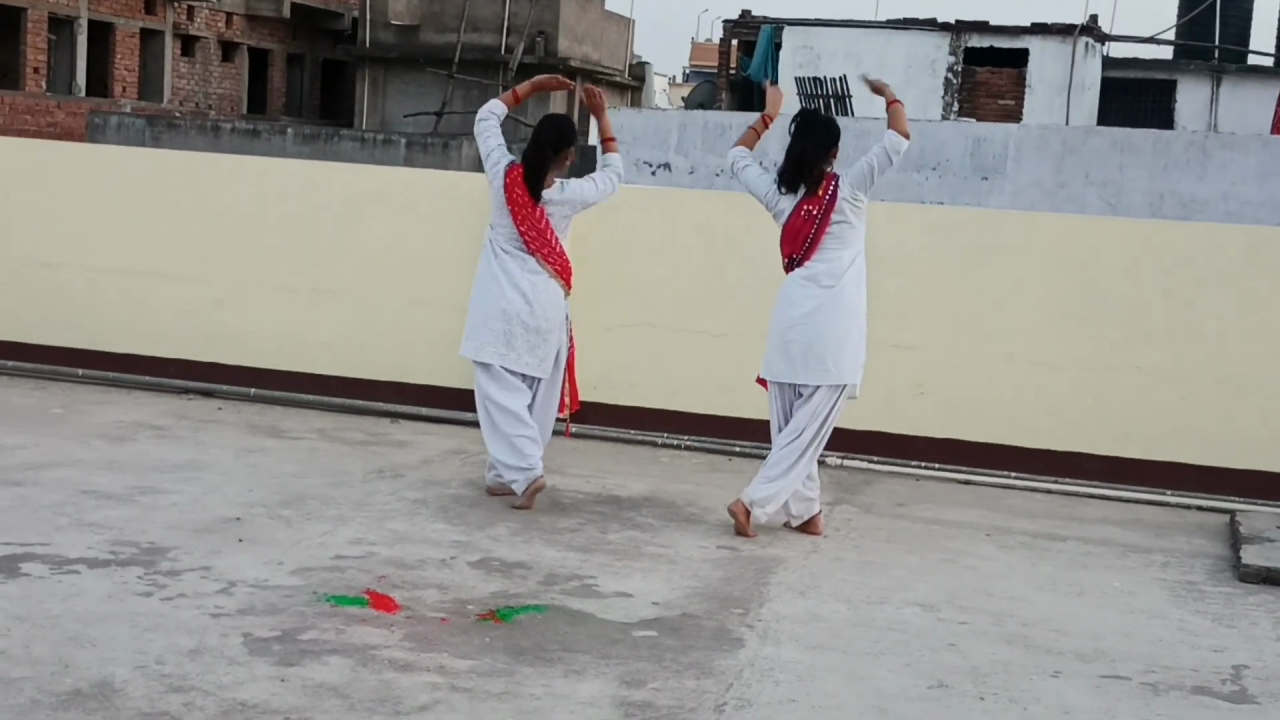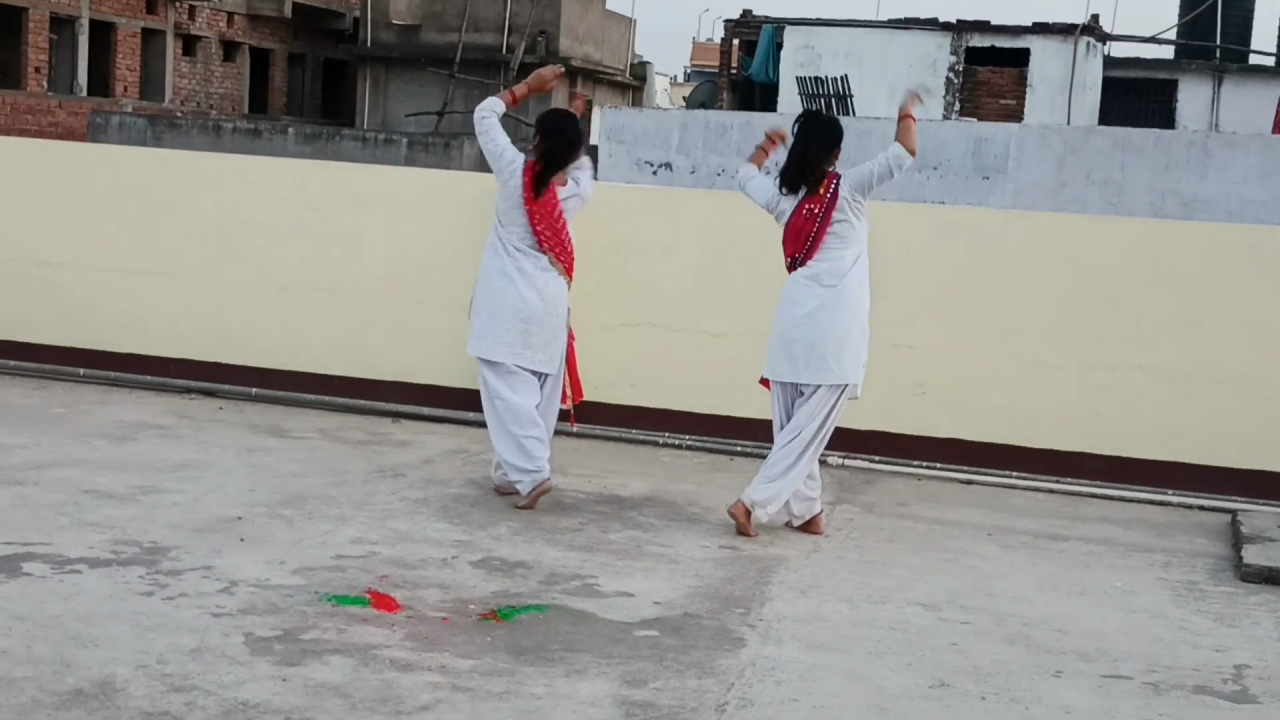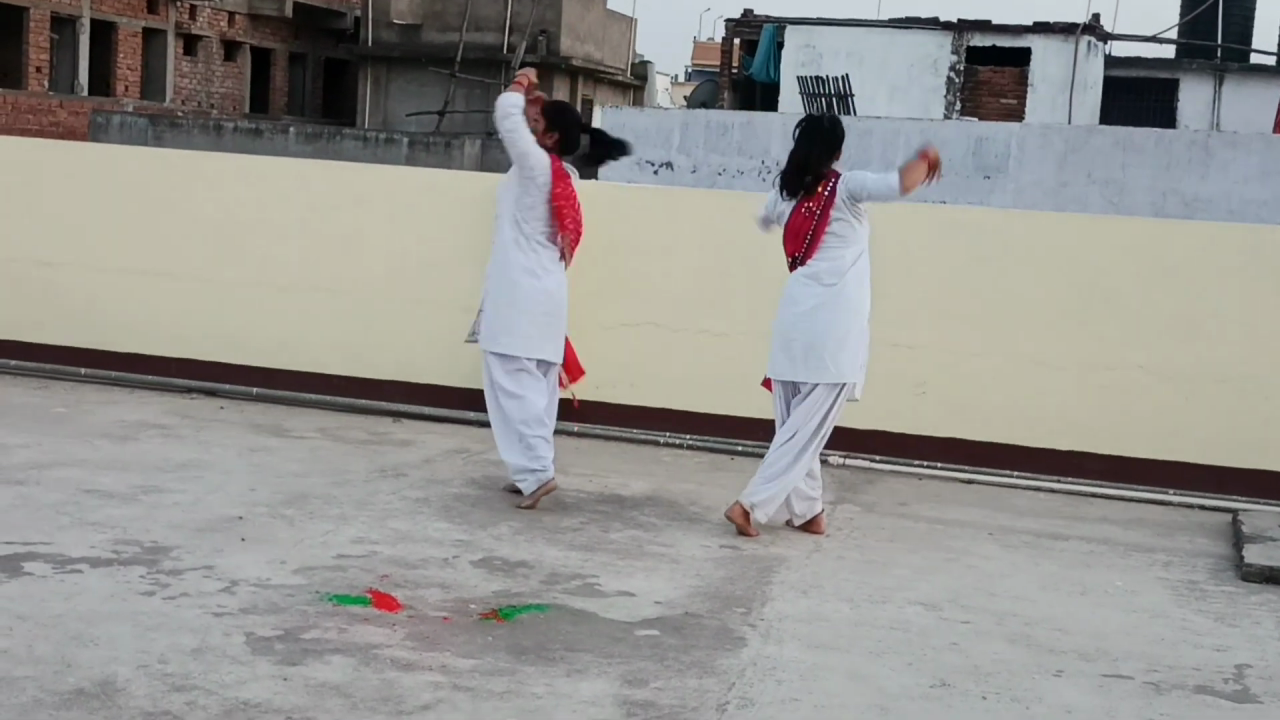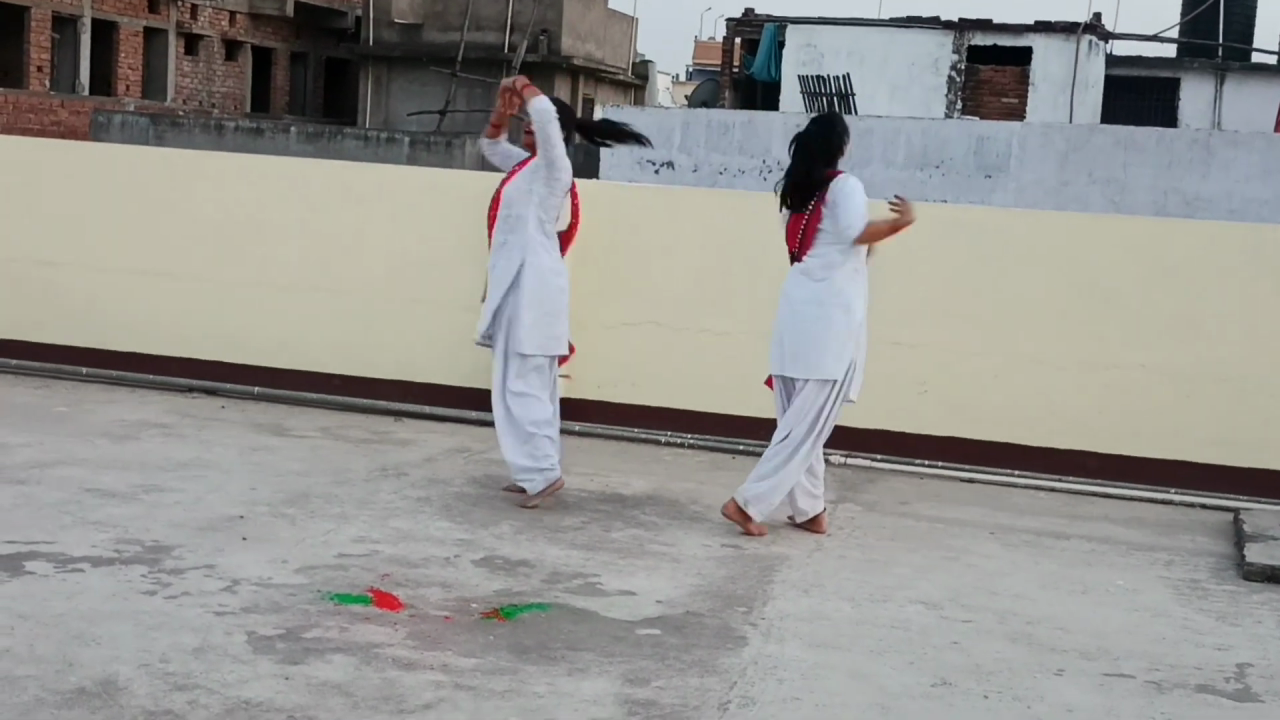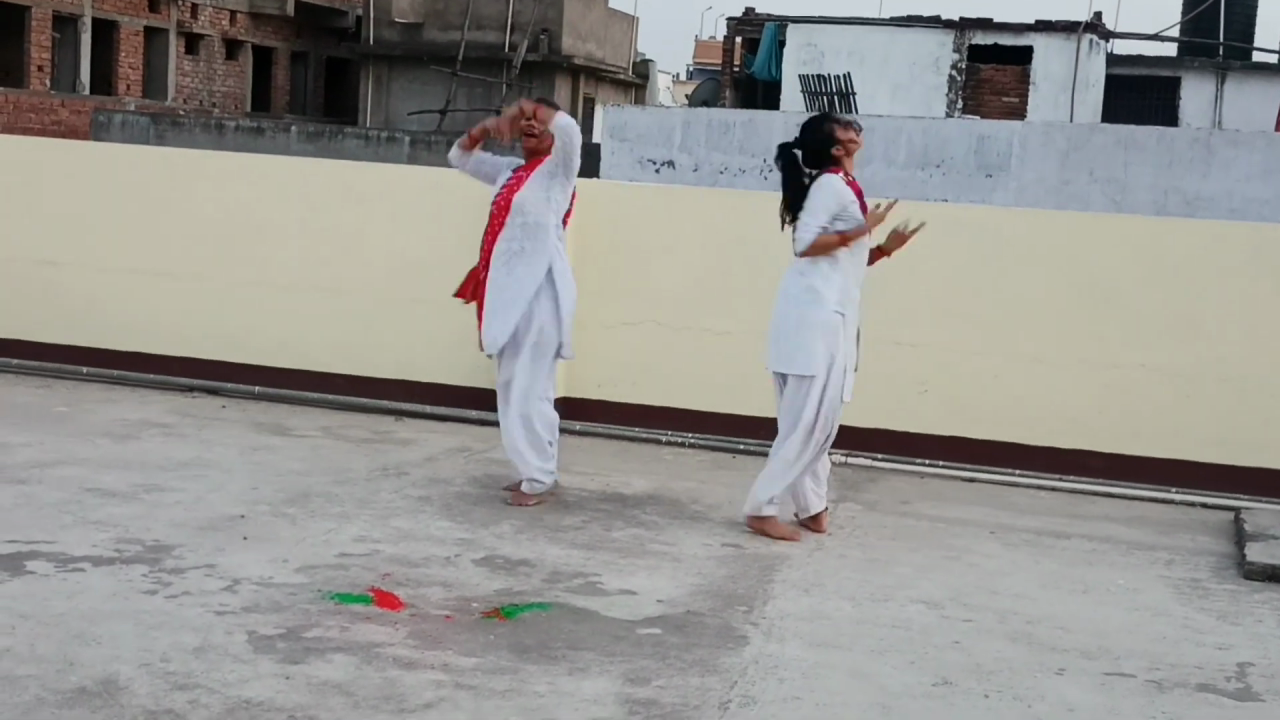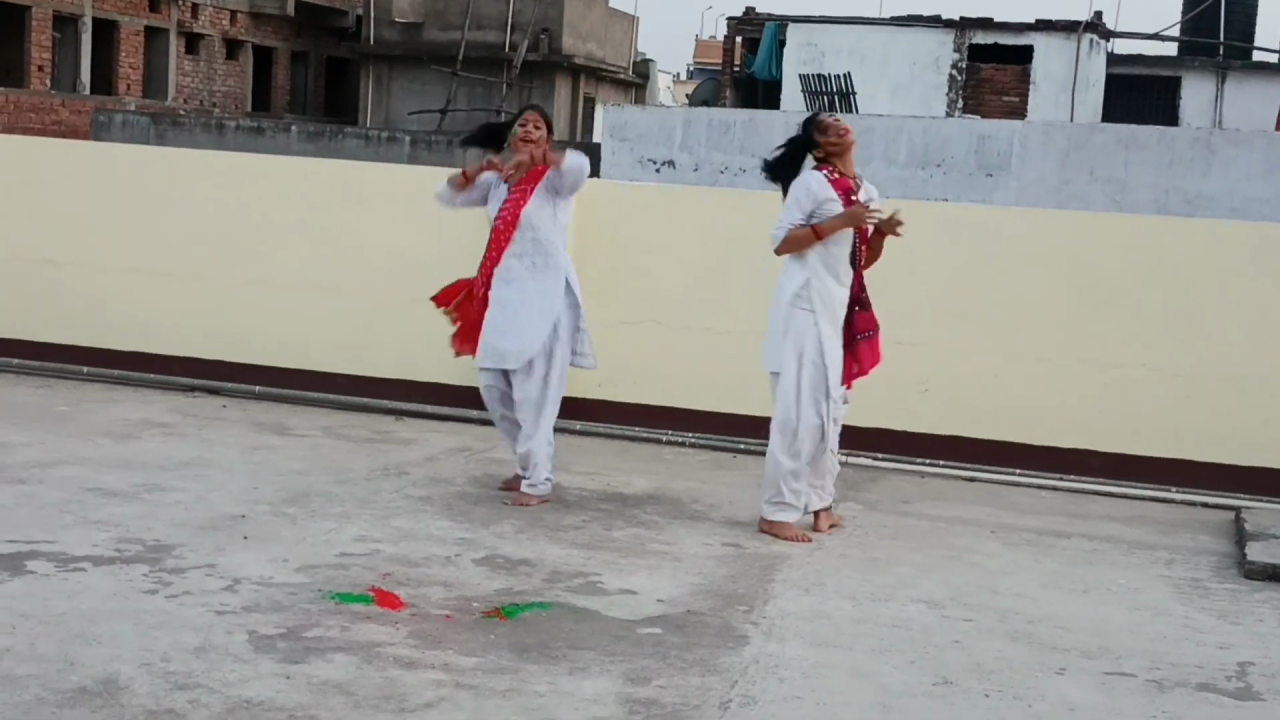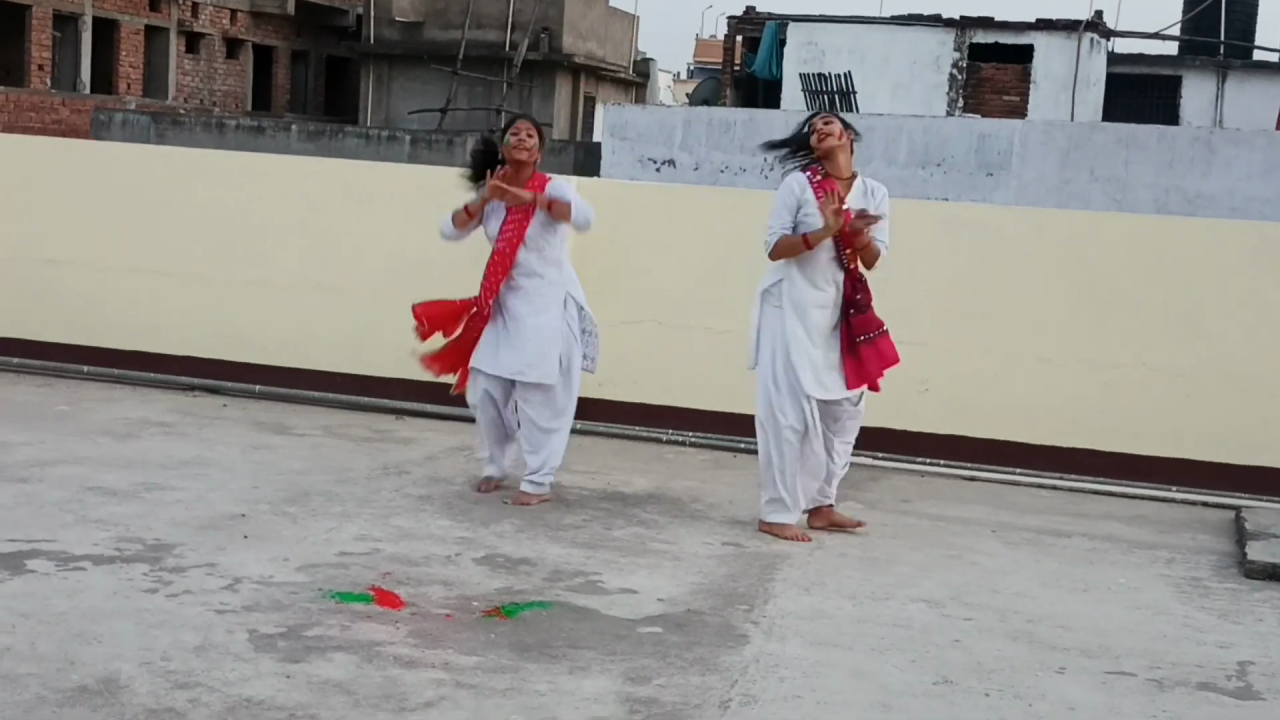
dt=0.1s
person 1, frame 1
left shoulder: (780, 193)
right shoulder: (847, 188)
left elbow: (738, 157)
right elbow: (898, 140)
left wrist: (766, 116)
right wrist: (888, 95)
left hip: (793, 319)
right hip: (833, 326)
left knee: (793, 423)
right knee: (809, 426)
left ankle: (803, 510)
right ankle: (753, 502)
person 1, frame 2
left shoulder: (782, 195)
right shoulder: (850, 189)
left elbow: (746, 173)
right elbow: (903, 154)
left wrist: (770, 141)
right wrist: (908, 111)
left hip: (795, 316)
right hip: (835, 324)
left knee: (794, 423)
right knee: (810, 425)
left ankle: (805, 510)
right ankle: (754, 502)
person 1, frame 3
left shoulder: (788, 195)
right shoulder: (848, 186)
left elbow: (764, 219)
right elbow: (901, 184)
right wrist: (926, 160)
left hip: (797, 315)
right hip: (836, 321)
left knee: (799, 422)
right knee: (809, 424)
left ankle: (807, 510)
right ankle: (752, 503)
person 1, frame 4
left shoulder: (798, 194)
right shoulder: (844, 187)
right elbow: (859, 232)
left wrist: (870, 239)
right wrist: (902, 219)
left hip: (799, 314)
right hip: (830, 318)
left knee: (802, 421)
right knee: (808, 422)
left ankle: (808, 509)
right ankle: (748, 501)
person 1, frame 5
left shoulder: (847, 190)
right shoulder: (829, 185)
right elbow: (807, 244)
left wrist: (890, 244)
right wrist: (862, 229)
left hip: (827, 315)
right hip: (816, 314)
left knee: (816, 417)
right knee: (808, 419)
left ankle: (811, 506)
right ankle: (763, 507)
person 1, frame 6
left shoulder: (866, 191)
right shoulder: (810, 182)
left elbow: (859, 260)
right elbow: (782, 242)
left wrist: (880, 234)
right wrist: (836, 224)
left hip: (834, 314)
right hip: (805, 309)
left knee: (826, 413)
right knee: (801, 415)
left ankle: (817, 504)
right ankle: (778, 511)
person 1, frame 7
left shoulder: (873, 192)
right shoulder: (796, 184)
left elbow: (872, 258)
right elbow: (774, 250)
left wrist: (857, 233)
right wrist: (820, 231)
left hip: (839, 314)
right hip: (791, 309)
left knee: (845, 411)
right knee: (790, 414)
left ankle: (821, 502)
right ankle: (778, 513)
person 2, frame 1
left shoulder: (505, 176)
right shoulder: (574, 191)
left elbow: (486, 117)
right elbow: (612, 177)
left wrist: (530, 86)
right wrist: (603, 121)
left hip: (501, 303)
right hip: (545, 308)
left knee: (501, 391)
right knee: (537, 393)
left ankle: (523, 471)
right ankle: (508, 473)
person 2, frame 2
left shoulder: (514, 170)
right shoulder: (574, 189)
left elbow: (485, 116)
right elbow: (583, 171)
left wrist: (528, 86)
right wrist: (575, 121)
left hip: (508, 302)
right hip: (549, 303)
left knee: (509, 388)
right knee: (539, 394)
left ankle: (530, 471)
right ankle: (515, 471)
person 2, frame 3
left shoulder: (537, 165)
right shoulder: (563, 174)
left elbow: (509, 118)
left wrist: (521, 85)
right wrist: (525, 91)
left hip: (518, 291)
right hip: (540, 292)
left knee: (513, 384)
right knee: (534, 384)
left ankle: (535, 470)
right ankle: (529, 469)
person 2, frame 4
left shoulder: (553, 165)
right shoulder: (528, 164)
left elbow: (545, 116)
right elbow: (491, 146)
left wrist: (525, 89)
right wrist: (503, 109)
left hip: (531, 285)
right hip: (528, 286)
left knee: (520, 383)
right knee: (533, 383)
left ankle: (541, 471)
right ankle: (534, 470)
person 2, frame 5
left shoulder: (559, 167)
right shoulder: (508, 168)
left elbow: (569, 128)
right elbow: (459, 158)
left wrist: (524, 113)
right wrist: (484, 130)
left hip: (541, 287)
right hip: (508, 290)
left knee: (528, 386)
right knee: (517, 384)
left ankle: (538, 478)
right ankle: (538, 466)
person 2, frame 6
left shoulder: (556, 180)
right shoulder: (498, 181)
left elbow: (580, 166)
right elbow: (447, 196)
left wrist: (536, 158)
right wrist: (476, 171)
left hip: (547, 297)
right hip: (506, 298)
left knee: (536, 391)
right knee: (495, 386)
left ankle: (537, 480)
right ankle: (529, 467)
person 2, frame 7
left shoulder: (554, 190)
right shoulder: (492, 196)
left elbow: (585, 218)
right elbow: (450, 230)
left wrist: (532, 198)
right wrist: (480, 201)
left hip: (550, 310)
right hip: (507, 307)
left knee: (542, 399)
right knee: (484, 389)
left ankle: (537, 479)
right ankle: (497, 467)
